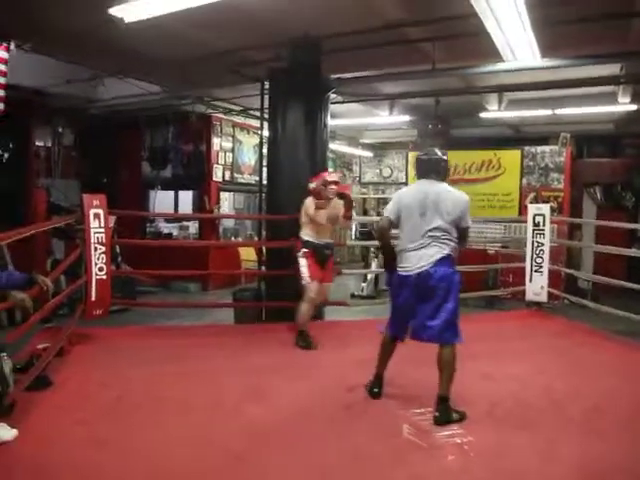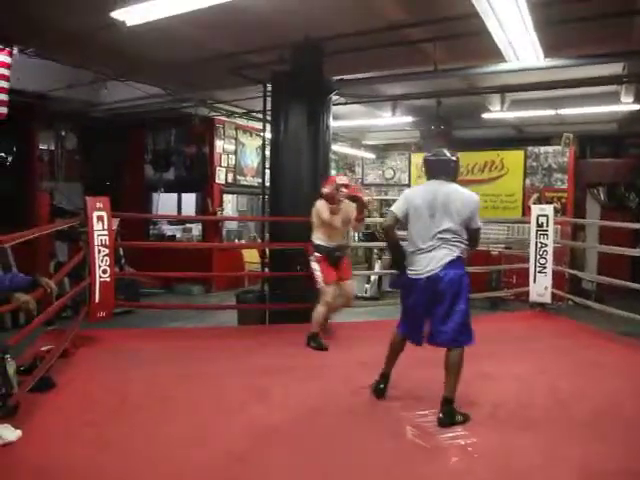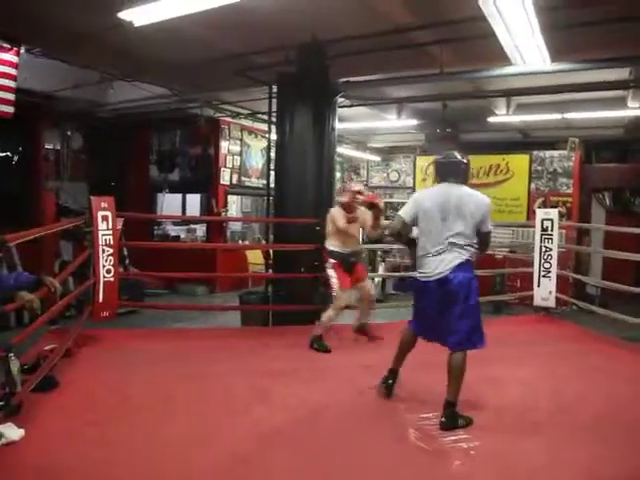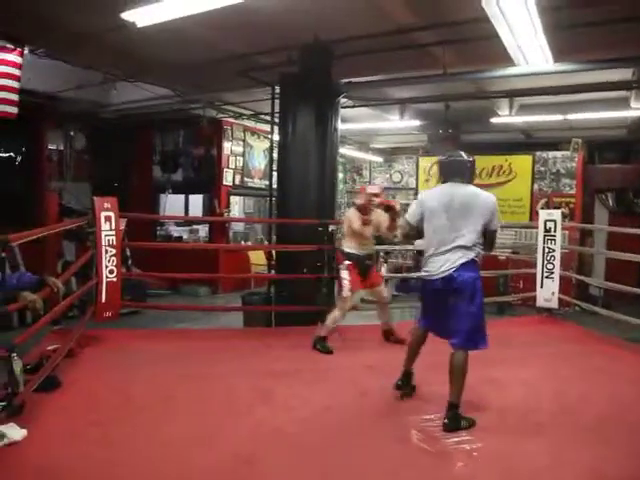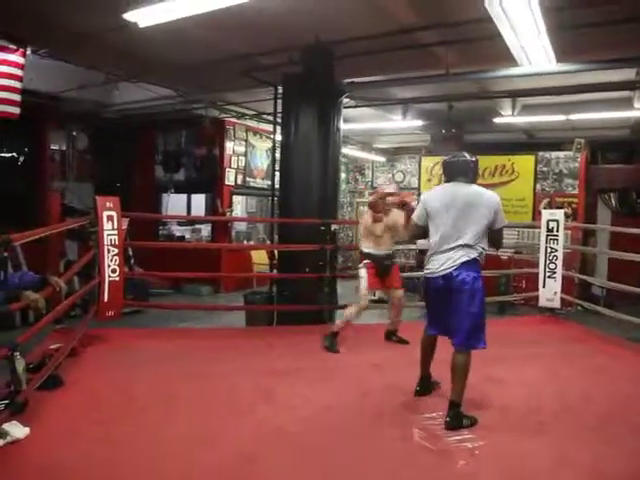
dt=0.1s
person 1, frame 1
left shoulder: (403, 194)
right shoulder: (459, 198)
left elbow: (382, 229)
right elbow: (463, 240)
left wrist: (389, 256)
left hip: (406, 269)
right hip: (441, 269)
left knee: (394, 328)
right knee: (446, 338)
left ankle: (376, 382)
right ankle: (442, 407)
person 1, frame 2
left shoulder: (412, 194)
right shoulder: (469, 198)
left elbow: (388, 226)
right elbow: (474, 242)
left wrist: (397, 253)
left hip: (416, 271)
right hip: (450, 271)
left knee: (406, 329)
right knee: (456, 340)
left ankle: (383, 380)
right ankle: (447, 408)
person 1, frame 3
left shoulder: (422, 197)
right shoulder: (480, 201)
left elbow: (395, 230)
right elbow: (483, 246)
left wrist: (414, 243)
left hip: (427, 273)
right hip: (459, 274)
left knee: (416, 325)
right knee: (458, 343)
left ankle: (391, 375)
right ankle: (449, 412)
person 1, frame 4
left shoulder: (427, 196)
right shoulder: (486, 199)
left elbow: (405, 231)
right elbow: (489, 244)
left hip: (431, 272)
right hip: (464, 273)
left knee: (424, 323)
right knee: (462, 343)
left ankle: (406, 376)
right ankle: (452, 413)
person 1, frame 5
left shoulder: (431, 196)
right shoulder: (490, 198)
left elbow: (414, 232)
right elbow: (496, 243)
left hip: (434, 270)
right hip: (465, 271)
left knee: (433, 327)
right knee: (464, 341)
left ankle: (424, 380)
right ankle: (454, 412)
person 2, frame 1
left shoulder: (338, 203)
right shoulder: (310, 201)
left elbow: (344, 224)
right elbow: (319, 221)
left wrist: (348, 205)
right wrist: (319, 199)
left hip: (326, 250)
right hip: (309, 250)
left knee: (322, 295)
right knee: (311, 295)
left ankle: (301, 323)
right ankle: (301, 333)
person 2, frame 2
left shoulder: (348, 205)
right shoulder: (321, 204)
left elbow: (357, 226)
right elbow: (335, 224)
left wrist: (360, 207)
right wrist: (333, 204)
left hip: (339, 252)
right hip: (321, 253)
left knee: (349, 294)
right knee: (328, 298)
left ankle: (323, 318)
right ankle: (313, 336)
person 2, frame 3
left shoulder: (363, 212)
right shoulder: (336, 212)
left elbow: (373, 233)
right elbow: (350, 231)
left wrist: (377, 215)
right wrist: (349, 211)
left hip: (353, 257)
right hip: (336, 259)
left knee: (370, 294)
right knee: (339, 303)
left ankle: (361, 325)
right ankle: (316, 338)
person 2, frame 4
left shoulder: (379, 214)
right shoulder: (352, 213)
left elbow: (389, 235)
right elbow: (365, 233)
left wrist: (393, 217)
right wrist: (364, 213)
left hip: (368, 260)
right hip: (350, 261)
left knee: (384, 298)
right knee: (345, 305)
left ankle: (388, 332)
right ankle: (320, 339)
person 2, frame 5
left shoulder: (398, 213)
right shoulder: (370, 213)
left elbow: (405, 233)
right elbow: (378, 232)
left wrist: (409, 214)
right wrist: (377, 213)
left hip: (388, 260)
right hip: (370, 261)
left knee: (399, 299)
right knee: (362, 304)
left ankle: (391, 333)
right ankle: (332, 335)
